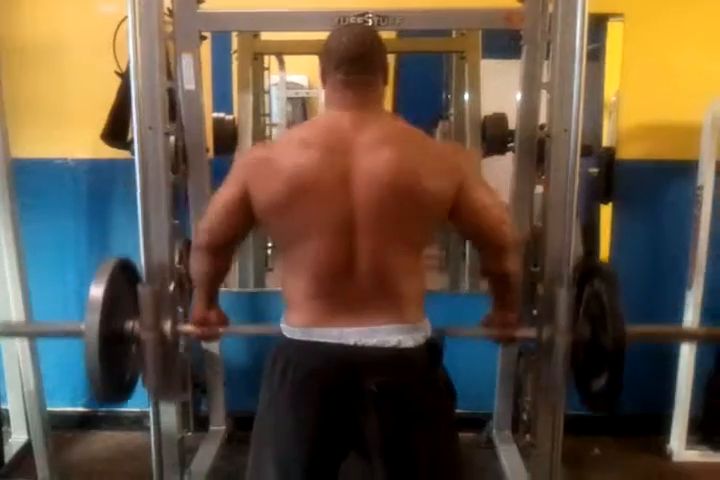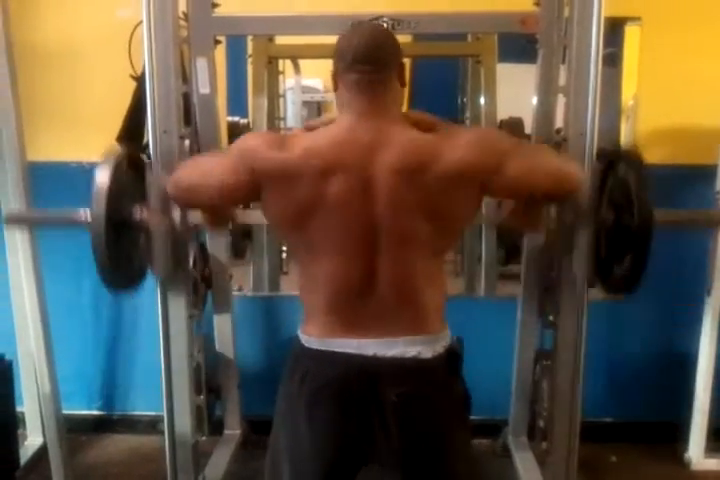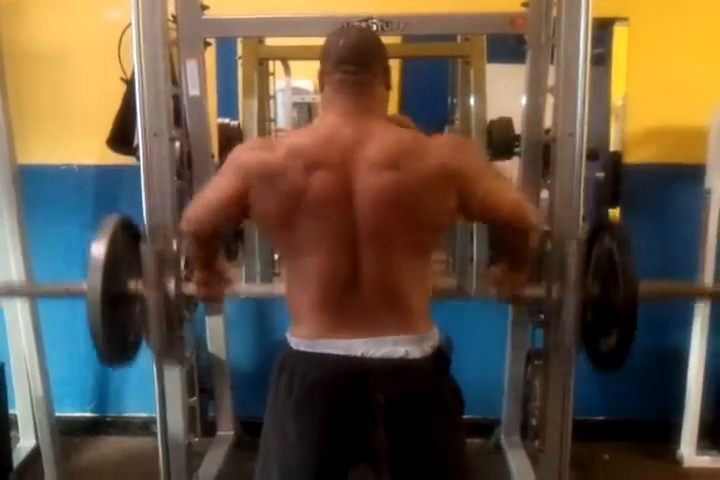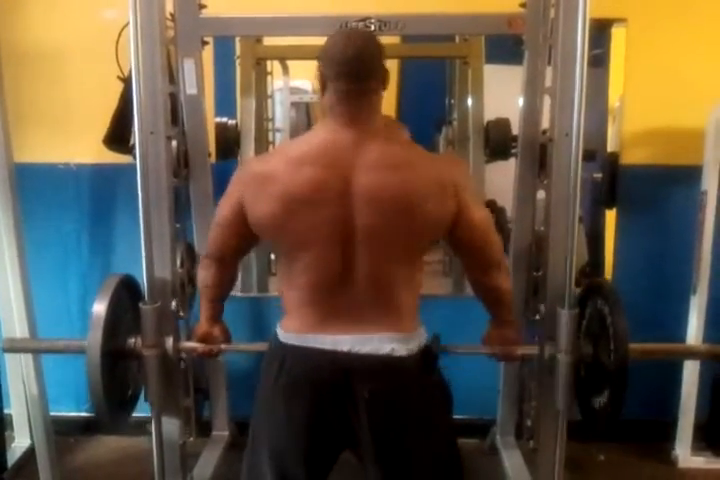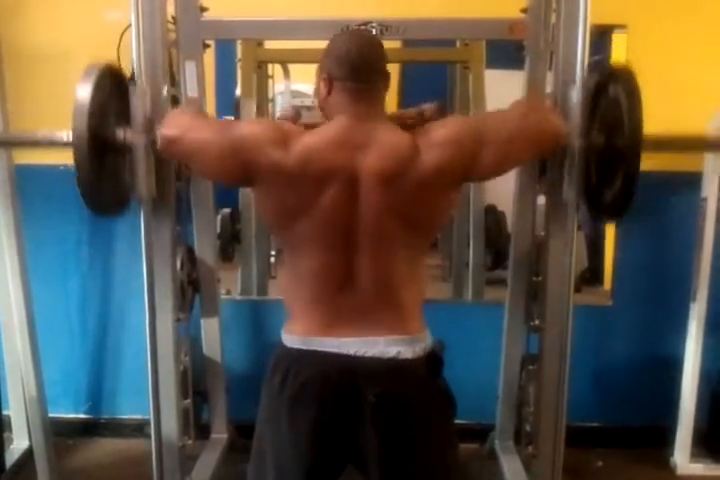
dt=1s
person 1, frame 1
left shoulder: (264, 160)
right shoulder: (439, 159)
left elbow: (208, 243)
right elbow: (501, 244)
left wrist: (204, 305)
right wrist: (505, 309)
left hip: (305, 357)
right hip: (401, 357)
person 1, frame 2
left shoulder: (278, 159)
right shoulder: (459, 157)
left elbow: (182, 183)
right elbow: (569, 177)
left wrist: (216, 210)
right wrist: (526, 208)
left hip: (324, 366)
right hip: (420, 365)
person 1, frame 3
left shoulder: (263, 162)
right shoulder: (441, 160)
left elbow: (195, 227)
right elbow: (522, 220)
left wrist: (206, 269)
right wrist: (515, 268)
left hip: (312, 368)
right hip: (407, 368)
person 1, frame 4
left shoulder: (262, 173)
right shoulder: (438, 175)
left elbow: (217, 258)
right elbow: (489, 265)
left wrist: (209, 318)
right wrist: (503, 324)
left hip: (301, 364)
right hip: (395, 366)
person 1, frame 5
left shoulder: (276, 153)
right shoulder: (437, 154)
left elbow: (173, 132)
right elbow: (548, 125)
left hip: (307, 365)
right hip: (401, 366)
